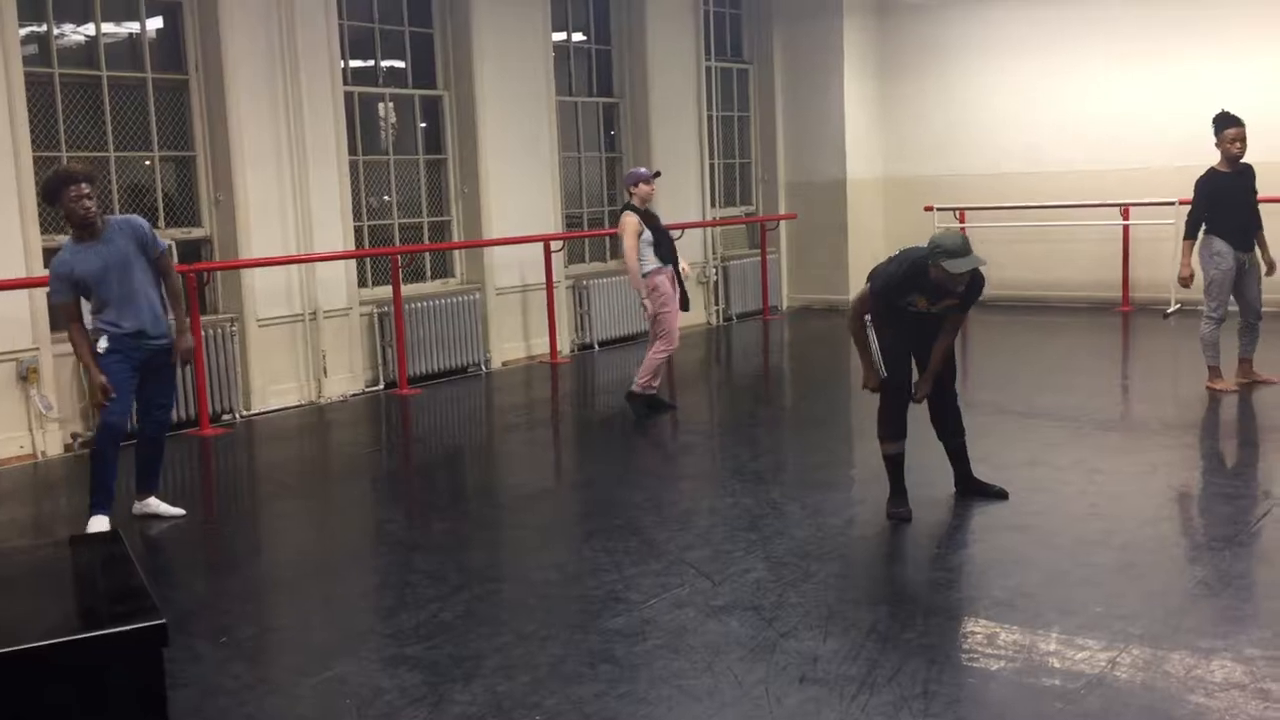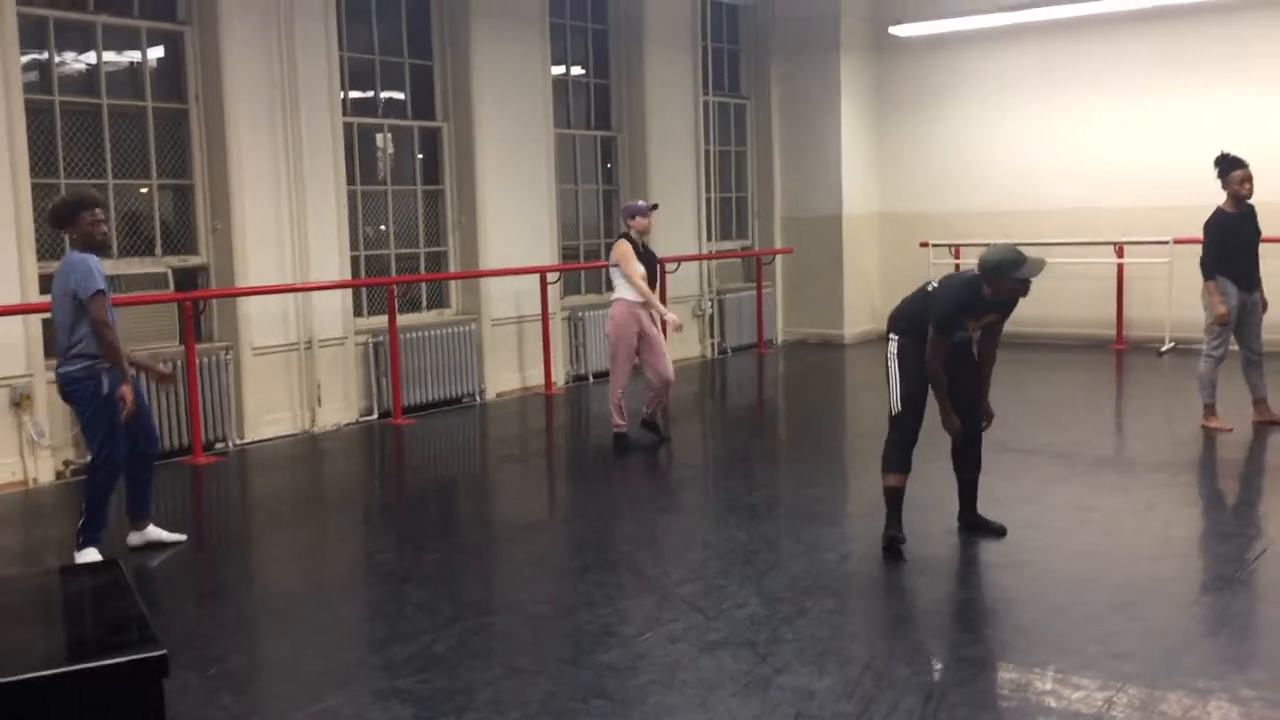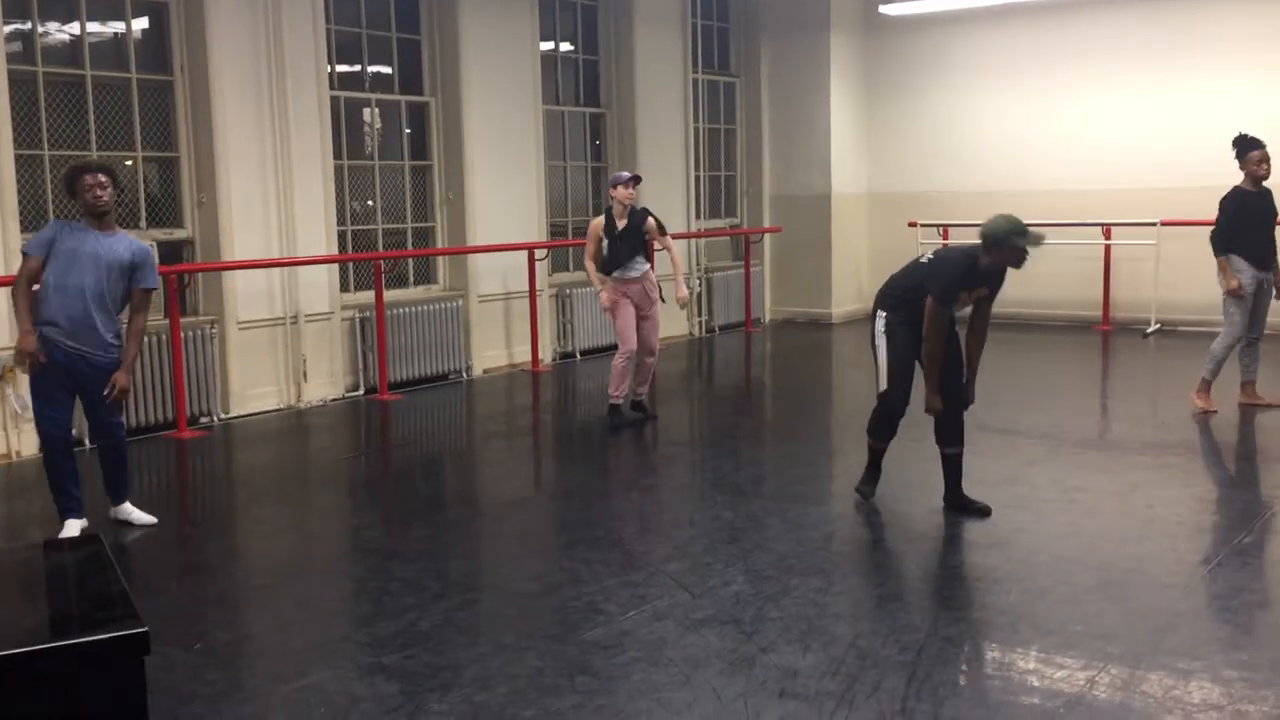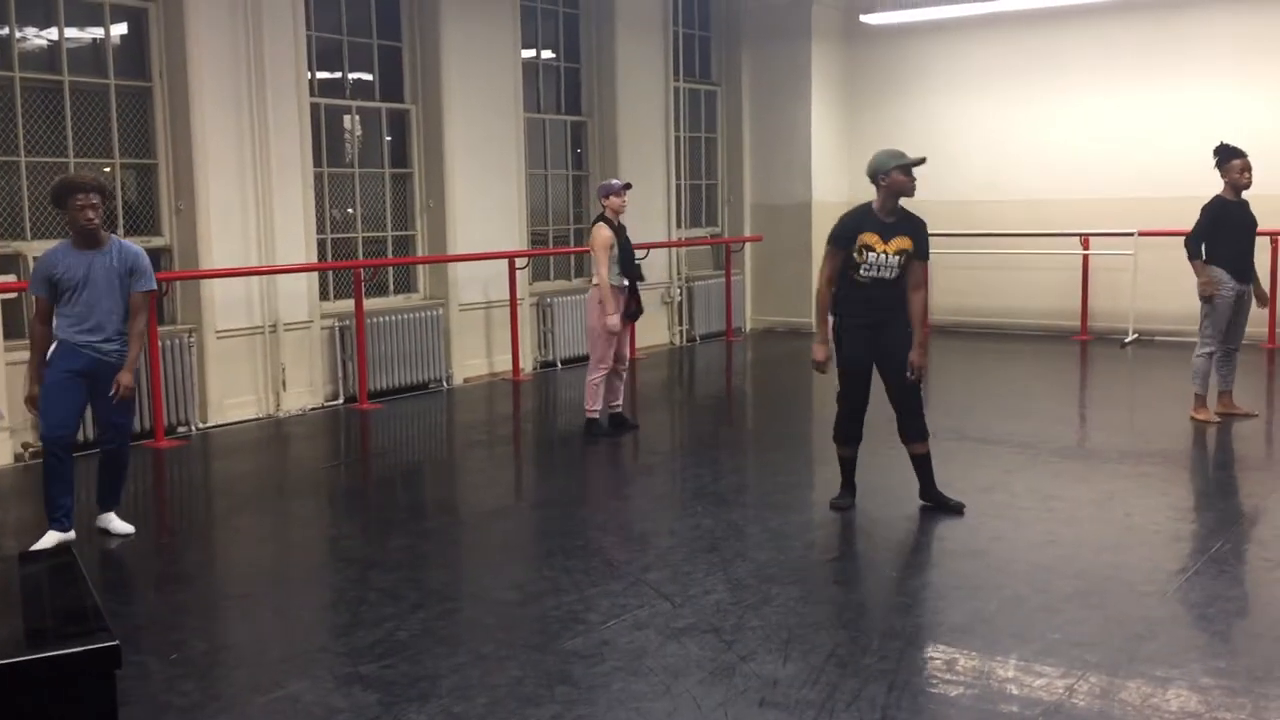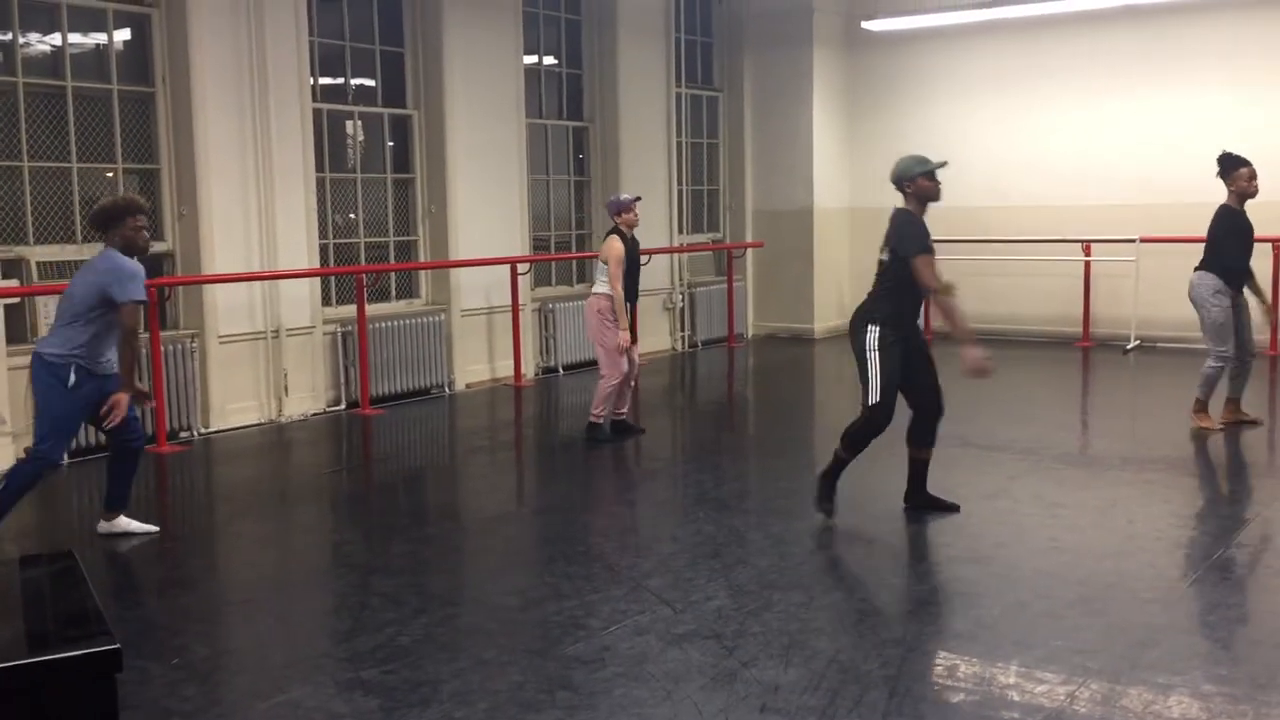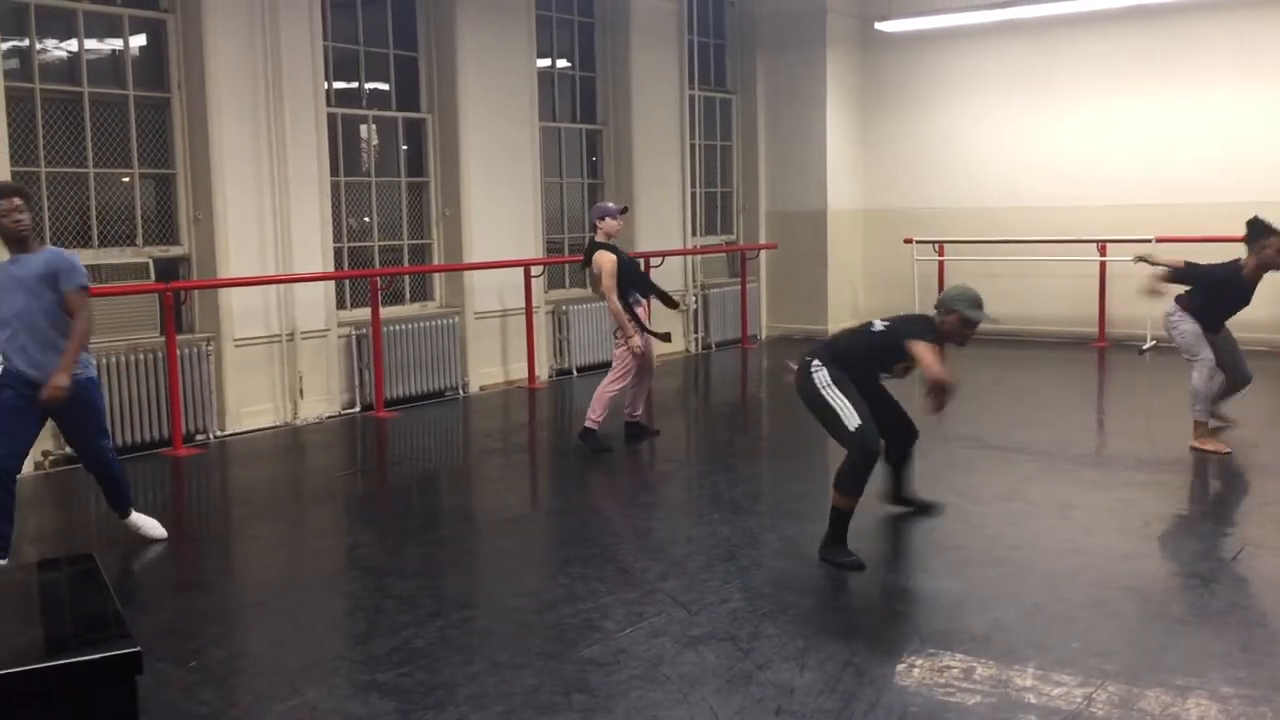
dt=0.5s
person 1, frame 1
left shoulder: (132, 227)
right shoulder: (64, 264)
left elbow: (170, 277)
right elbow: (74, 324)
left wrist: (183, 329)
right wrist: (93, 372)
left hip: (159, 343)
right hip: (114, 347)
left knee: (156, 424)
right knee: (111, 425)
left ankle: (145, 497)
right ankle: (99, 511)
person 1, frame 2
left shoulder: (79, 266)
right shoulder: (83, 264)
right elbow: (101, 325)
left wrist: (150, 367)
right wrist: (126, 379)
left hip: (106, 374)
right hip: (92, 378)
left knee: (145, 447)
right knee: (109, 459)
left ankle: (140, 527)
right ankle: (87, 545)
person 1, frame 3
left shoulder: (138, 251)
right shoulder: (57, 233)
left elbow: (138, 316)
right elbow: (23, 281)
left wrist: (126, 368)
right wrist: (26, 331)
left hip: (101, 356)
right hip: (51, 349)
left knee: (110, 434)
right knee: (54, 435)
left ankle: (121, 503)
right ankle: (73, 514)
person 1, frame 4
left shoulder: (131, 256)
right shoulder: (50, 261)
left elbow: (139, 316)
right elbow: (41, 321)
left wrist: (129, 368)
right wrist: (34, 378)
left hip: (113, 361)
right hip: (67, 356)
left knee: (116, 442)
right knee: (56, 438)
left ankle: (107, 511)
right ankle: (60, 525)
person 1, frame 5
left shoulder: (109, 268)
right shoulder: (124, 268)
right elbow: (129, 329)
left wrist: (125, 386)
right wrist: (126, 387)
left hip: (92, 372)
right hip: (62, 369)
left knee: (132, 439)
right knee: (46, 456)
left ankle: (112, 517)
person 1, frame 6
left shoulder: (61, 261)
left elbow: (82, 318)
left wrist: (64, 372)
left hip: (72, 380)
left knee: (99, 457)
left ankle: (127, 513)
person 2, frame 1
left shoulder: (972, 282)
right shoulder: (902, 270)
left elbow: (949, 330)
right elbow: (856, 313)
left wrist: (927, 376)
right wrist: (869, 369)
left hip: (930, 317)
right hip: (886, 314)
left knee: (943, 392)
right knee: (895, 394)
left ankle: (965, 479)
right ankle: (897, 492)
person 2, frame 2
left shoulder: (1006, 298)
right shoulder: (955, 297)
left elbow: (988, 343)
right elbow: (934, 362)
left wrist: (984, 397)
right wrist: (946, 413)
left hip: (956, 342)
right hip: (910, 340)
left knee: (972, 425)
right knee: (905, 428)
left ankle: (968, 515)
right ankle: (893, 524)
person 2, frame 3
left shoulder: (994, 273)
right shoulder: (951, 269)
left elbow: (978, 324)
right elbow: (931, 336)
left wrist: (970, 380)
right wrist: (931, 391)
left hip: (937, 322)
right hip: (896, 314)
left knee: (955, 403)
right knee: (894, 400)
left ankle: (954, 494)
right ankle: (871, 472)
person 2, frame 4
left shoulder: (915, 228)
right shoulder: (852, 223)
left elbow: (917, 289)
right elbow: (826, 282)
left wrist: (919, 345)
right wrist: (821, 340)
left hip: (895, 326)
right hip: (852, 325)
left knee: (910, 404)
right knee: (852, 407)
left ankle: (929, 489)
right ankle: (847, 486)
person 2, frame 5
left shoulder: (909, 223)
right shoulder: (910, 230)
right elbow: (937, 289)
right wrist: (968, 343)
left hip: (903, 328)
right hip: (879, 328)
left knee: (929, 407)
right knee: (878, 415)
left ankle: (917, 492)
right ankle: (830, 478)
person 2, frame 6
left shoulder: (922, 331)
right shoulder: (920, 330)
right elbow: (938, 378)
right wrist: (939, 398)
left hip: (856, 374)
right hip: (823, 371)
left knee: (904, 433)
right knee: (866, 446)
left ankle: (899, 492)
right ankle: (833, 543)
person 3, frame 1
left shoulder: (1248, 172)
right shoulder: (1209, 181)
left elbow: (1253, 215)
right elbow: (1194, 221)
left wrist: (1265, 252)
right wrist: (1185, 263)
left hip: (1246, 252)
right hip: (1219, 250)
left knee: (1253, 313)
right knee: (1215, 314)
left ankle: (1245, 368)
right ankle: (1214, 376)
person 3, frame 2
left shoulder: (1250, 212)
right shoulder: (1217, 221)
left elbow: (1251, 256)
right elbow: (1208, 263)
right wrist: (1216, 302)
left hip: (1249, 292)
right hip: (1226, 290)
left knee: (1253, 352)
right knee: (1214, 352)
right ankle: (1209, 414)
person 3, frame 3
right shoulder: (1234, 198)
right elbow: (1218, 240)
right wrist: (1229, 276)
right hip: (1240, 271)
left knee: (1253, 335)
right knee: (1233, 333)
left ankle: (1248, 391)
right ankle: (1202, 390)
person 3, frame 4
left shoulder: (1244, 206)
right shoulder: (1216, 207)
right elbow: (1192, 242)
left wrist: (1257, 285)
right wrist: (1203, 280)
left hip: (1241, 284)
right hip: (1220, 282)
left knee: (1231, 345)
right knee: (1209, 344)
left ankle: (1225, 401)
right ankle: (1199, 406)
person 3, frame 5
left shoulder: (1236, 215)
right shoulder: (1228, 218)
right elbow: (1236, 262)
right wrist: (1263, 299)
left hip: (1229, 289)
right hip: (1211, 286)
left knee: (1246, 351)
right knee: (1223, 354)
left ankle: (1233, 408)
right ankle: (1200, 409)
person 3, frame 6
left shoulder: (1251, 275)
right shoulder: (1229, 274)
right elbow: (1193, 271)
right wrist: (1158, 279)
left hip: (1212, 325)
right hip: (1183, 316)
left knee: (1241, 376)
right knee: (1206, 363)
left ankle: (1208, 404)
right ankle: (1201, 434)
person 4, frame 1
left shoulder: (647, 214)
right shoulder: (630, 219)
right elbow: (630, 262)
left wrist: (679, 265)
right wrist: (645, 297)
left hip: (666, 279)
right hip: (655, 283)
left knee: (662, 340)
right knee: (668, 342)
left ankle: (650, 394)
right ankle: (636, 392)
person 4, frame 2
left shoulder: (646, 250)
right shoulder: (623, 247)
right elbow: (637, 283)
right wrist: (665, 312)
left hip: (646, 315)
right hip: (624, 314)
left knee: (664, 376)
right knee: (620, 378)
left ankle: (651, 418)
right ankle: (619, 432)
person 4, frame 3
left shoulder: (644, 220)
right shoulder: (599, 225)
left elbow: (671, 249)
right elbow: (589, 260)
left wrist: (680, 285)
right wrist: (601, 290)
left hip: (645, 286)
right hip: (619, 289)
left knee: (650, 348)
right knee: (628, 348)
left ankle: (638, 399)
right ankle: (615, 405)
person 4, frame 4
left shoulder: (619, 228)
right shoulder: (602, 231)
right elbow: (602, 275)
left wrist: (632, 293)
right wrist: (611, 313)
left hip: (621, 296)
right hip: (604, 299)
left knee: (621, 360)
right knee: (601, 361)
left ankle: (615, 413)
right ankle: (592, 419)
person 4, frame 5
left shoulder: (630, 240)
right shoulder: (615, 245)
right elbow: (616, 290)
left wrist: (626, 322)
right wrist: (623, 328)
left hip: (619, 306)
right hip: (602, 308)
left knee: (631, 366)
right knee: (615, 369)
left ankle: (618, 419)
right ankle: (595, 422)
person 4, frame 6
left shoulder: (604, 249)
right shoulder: (606, 257)
left elbow: (596, 288)
right elbow: (612, 300)
right wrist: (630, 334)
left hip: (638, 313)
right hip: (628, 317)
left knee: (645, 370)
right knee: (620, 375)
left ankle: (633, 422)
right ankle: (589, 428)
